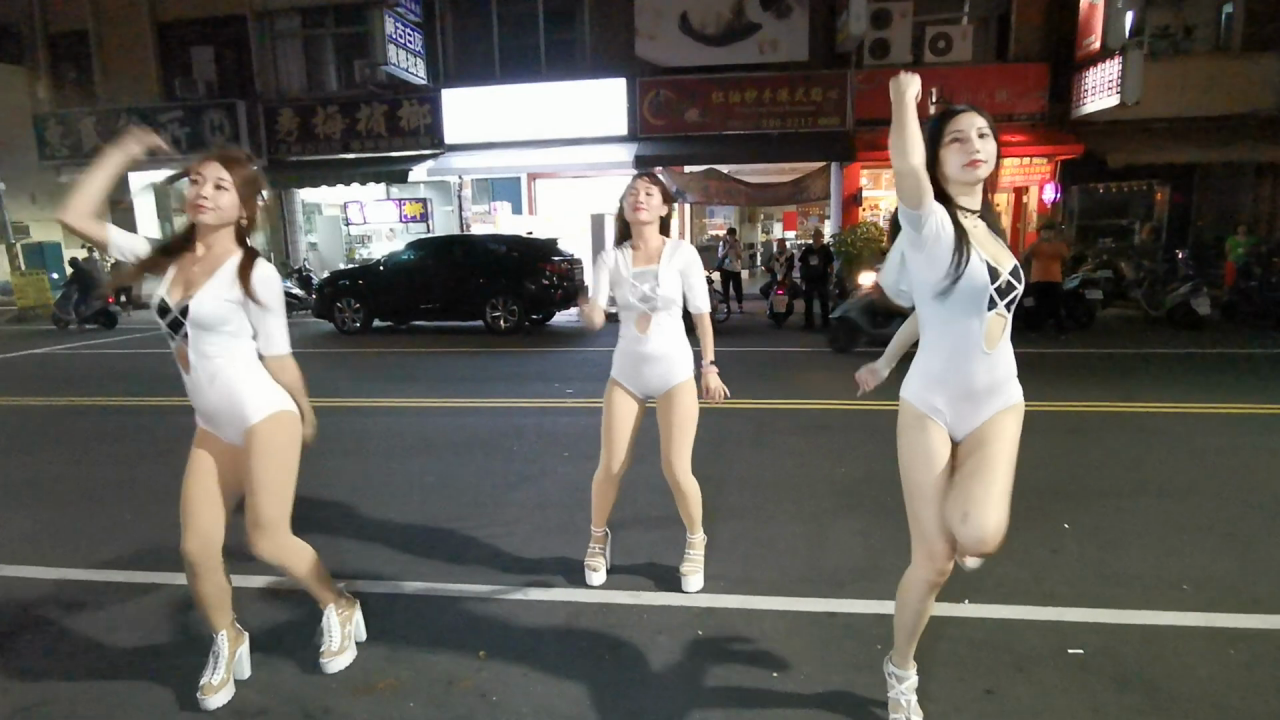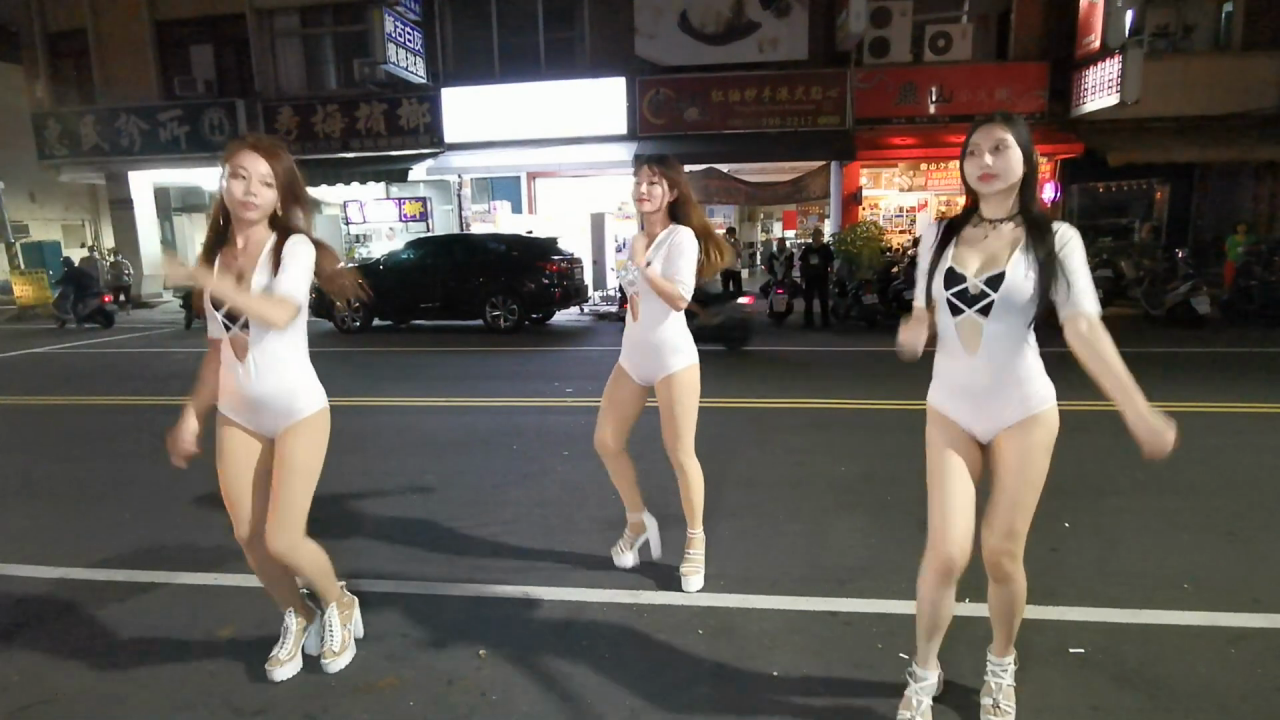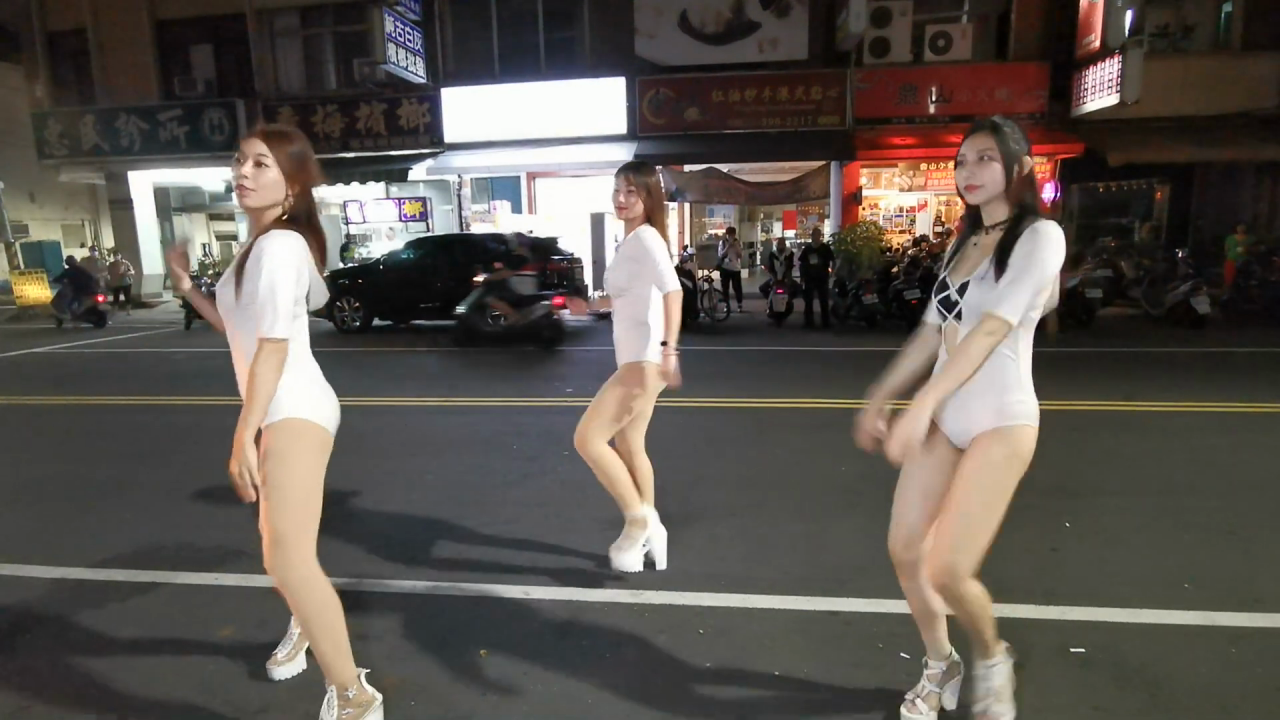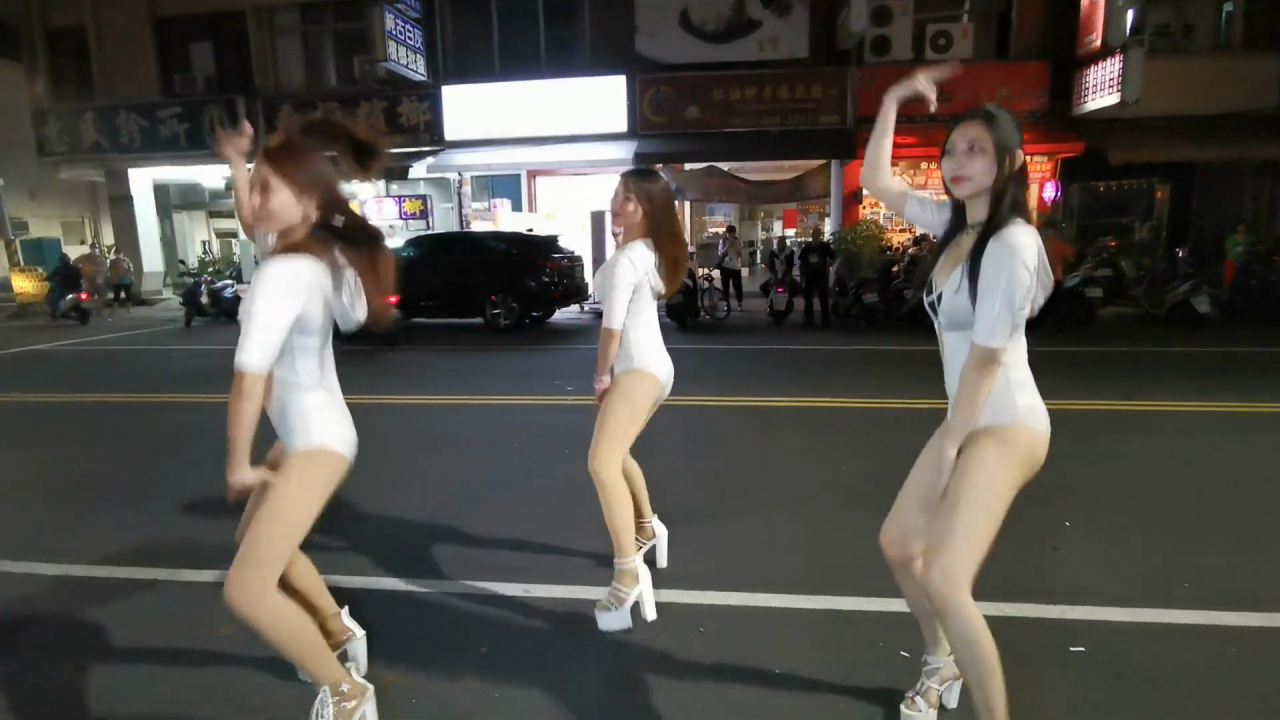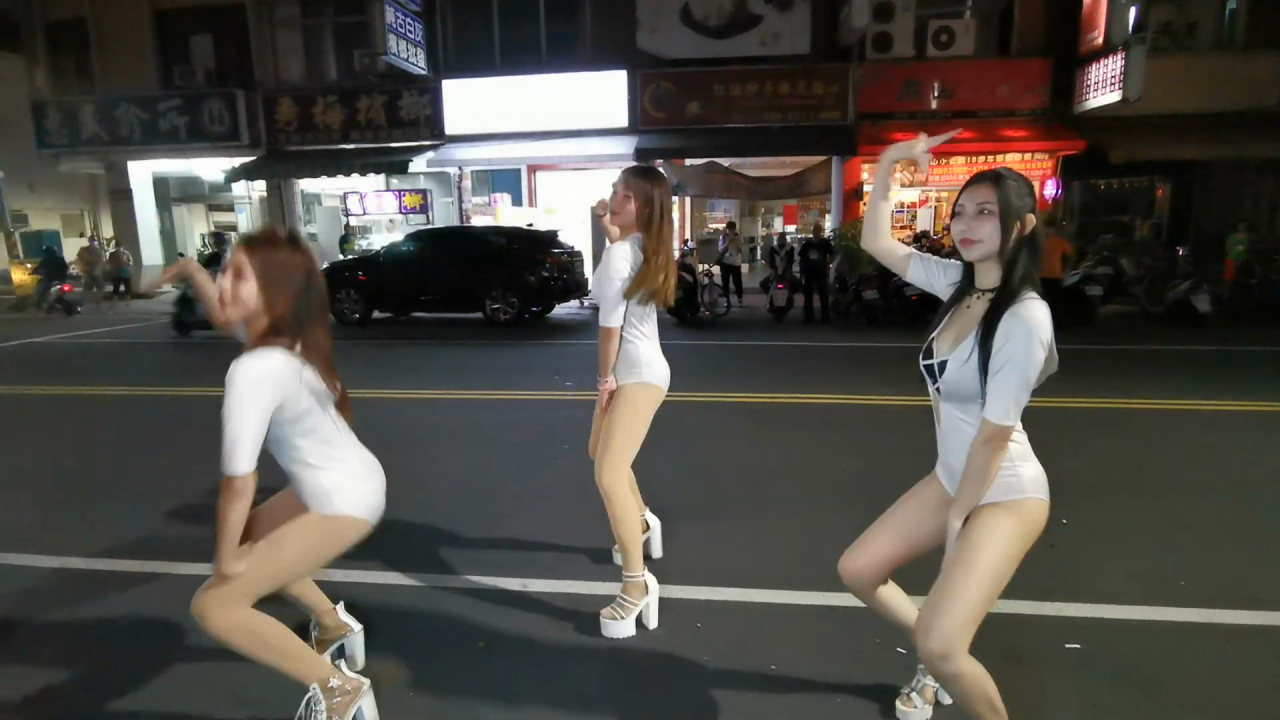
dt=0.5s
person 1, frame 1
left shoulder: (989, 230)
right shoulder: (926, 220)
right elbow: (900, 166)
left wrist: (888, 359)
right wrist: (905, 98)
left hip: (997, 405)
right hip: (929, 407)
left knee: (980, 535)
right knee: (933, 559)
left ankle: (962, 529)
person 1, frame 2
left shoulder: (1055, 240)
right shoulder: (941, 234)
left elbow: (1086, 331)
right elbow: (920, 323)
left wrist: (1137, 410)
right wrist: (912, 332)
left hip: (1024, 412)
right hip: (950, 412)
left knee: (1002, 555)
right knee: (945, 550)
left ankle: (1000, 667)
person 1, frame 3
left shoulder: (1040, 237)
right shoulder: (965, 247)
left elbow: (994, 329)
left wrist: (921, 406)
right wrist: (879, 398)
left hip: (1001, 423)
right hip: (946, 418)
left knee: (946, 569)
right knee: (903, 550)
left ankle: (992, 657)
right ankle: (940, 667)
person 1, frame 4
left shoulder: (1012, 241)
right shoulder: (954, 222)
left elbow: (988, 355)
right elbow: (877, 184)
left wrist: (950, 443)
right wrist: (893, 100)
left hip: (1007, 426)
right hip: (967, 420)
left knee: (945, 581)
right knee: (898, 543)
right ankle: (941, 665)
person 1, frame 5
left shoulder: (1025, 314)
right shoulder: (961, 283)
left elbow: (999, 430)
right elbow: (878, 243)
left wrist: (958, 514)
right wrist: (887, 164)
left hip: (1008, 497)
right hip: (953, 480)
left knee: (940, 638)
right knee: (859, 570)
right ankle: (937, 666)
person 2, frame 1
left shoulder: (255, 273)
right shoulder: (166, 258)
left elbow: (277, 356)
right elbow: (74, 217)
left wrist: (302, 417)
right wrist: (119, 157)
left hip: (265, 416)
right hip: (212, 427)
left knee: (269, 542)
right knee: (197, 546)
left ankle: (340, 607)
right ankle: (227, 640)
person 2, frame 2
left shoulder: (292, 250)
right shoulder: (214, 257)
left elbow: (275, 314)
right elbow: (218, 347)
left wrist: (196, 280)
right wrist: (191, 414)
left hip: (299, 411)
right hip: (237, 415)
left knee: (282, 539)
right knee: (249, 537)
left ankle: (338, 603)
right ankle: (300, 620)
person 2, frame 3
left shoulder: (276, 246)
right shoulder: (269, 244)
left elbow: (273, 347)
right elbow: (239, 322)
left wrist: (245, 438)
right wrist: (188, 287)
left hip: (295, 413)
right hip: (289, 412)
left knee: (287, 564)
right knee: (285, 536)
right ankle: (307, 628)
person 2, frame 4
left shoulder: (280, 275)
right shoulder: (325, 251)
left elbow: (249, 381)
right elbow: (259, 222)
left wrist: (237, 467)
right wrist: (238, 166)
left hip: (316, 441)
right hip: (312, 431)
left knee: (245, 587)
right knee: (257, 540)
right ankle: (340, 633)
person 2, frame 5
left shoulder: (255, 371)
right shoulder: (286, 338)
left elbow: (237, 484)
right elbow: (232, 318)
left wrist: (225, 556)
right wrist: (199, 279)
left hip: (342, 504)
right hip: (344, 483)
left knee: (215, 607)
right knee: (256, 550)
right ankle: (336, 629)
person 3, frame 1
left shoulder: (682, 253)
right shoulder: (611, 258)
left elbow: (701, 314)
right elbow: (598, 314)
left wrist: (710, 366)
right wrist: (590, 310)
left hip: (674, 373)
right hip: (626, 372)
left knee: (676, 469)
right knee: (610, 465)
left ankle: (695, 543)
right ankle: (598, 538)
person 3, frame 2
left shoulder: (682, 237)
right shoulder: (636, 238)
left elbow: (680, 298)
left wrist: (644, 266)
left hip: (673, 359)
right hip: (632, 355)
left knee: (681, 456)
right knee: (605, 441)
left ankle: (695, 542)
right ankle: (638, 520)
person 3, frame 3
left shoulder: (646, 238)
right shoulder: (633, 240)
left elbow: (672, 290)
left wrist: (668, 348)
right wrist: (589, 306)
left hip: (644, 359)
right hip: (637, 358)
left knee: (587, 438)
right knee: (628, 444)
left ankle: (639, 518)
right ankle: (647, 524)
person 3, frame 4
left shoulder: (625, 258)
right shoulder: (653, 251)
left elbow: (612, 325)
left wrist: (600, 375)
left hip: (637, 368)
right hip: (653, 366)
left knee: (602, 464)
right knee: (618, 455)
left ankle: (629, 576)
right ankle: (648, 530)
person 3, frame 5
left shoulder: (618, 254)
right shoulder: (643, 245)
left elbow: (610, 324)
left wrist: (604, 376)
right wrist: (608, 241)
left hip: (639, 374)
right hip: (628, 369)
left knee: (609, 477)
right knee: (600, 451)
left ankle: (637, 584)
right ankle: (641, 521)
